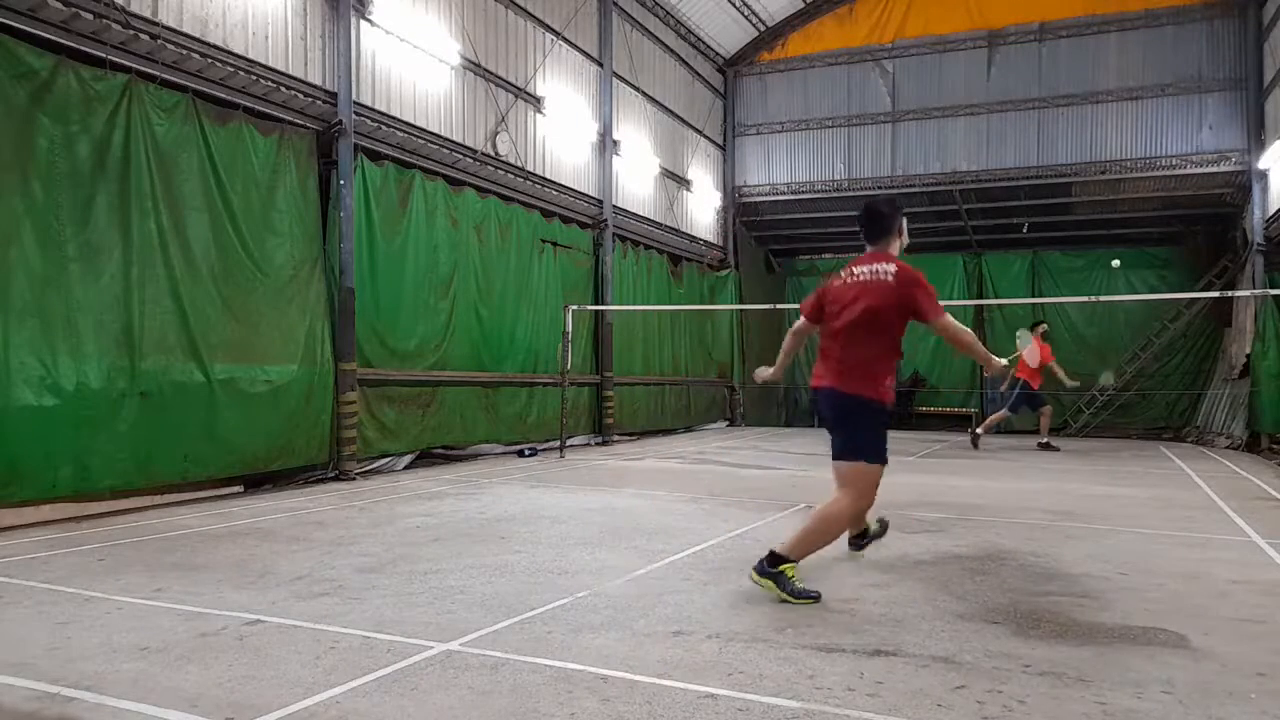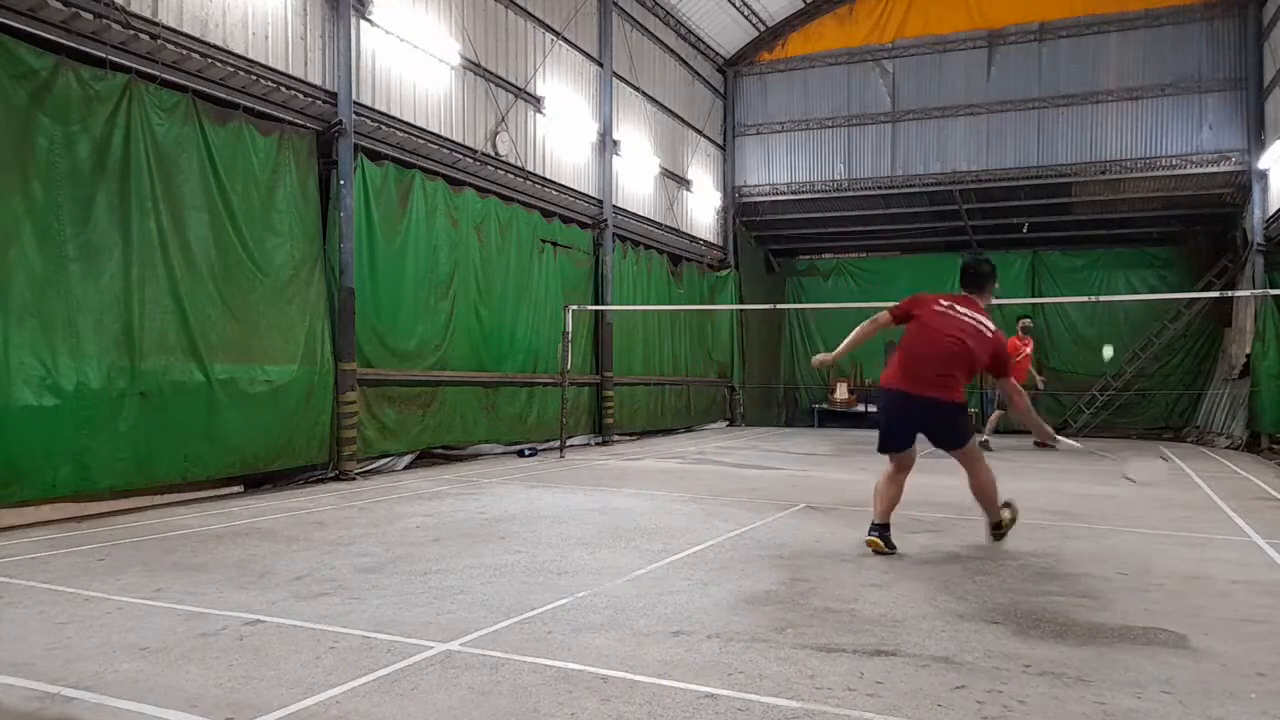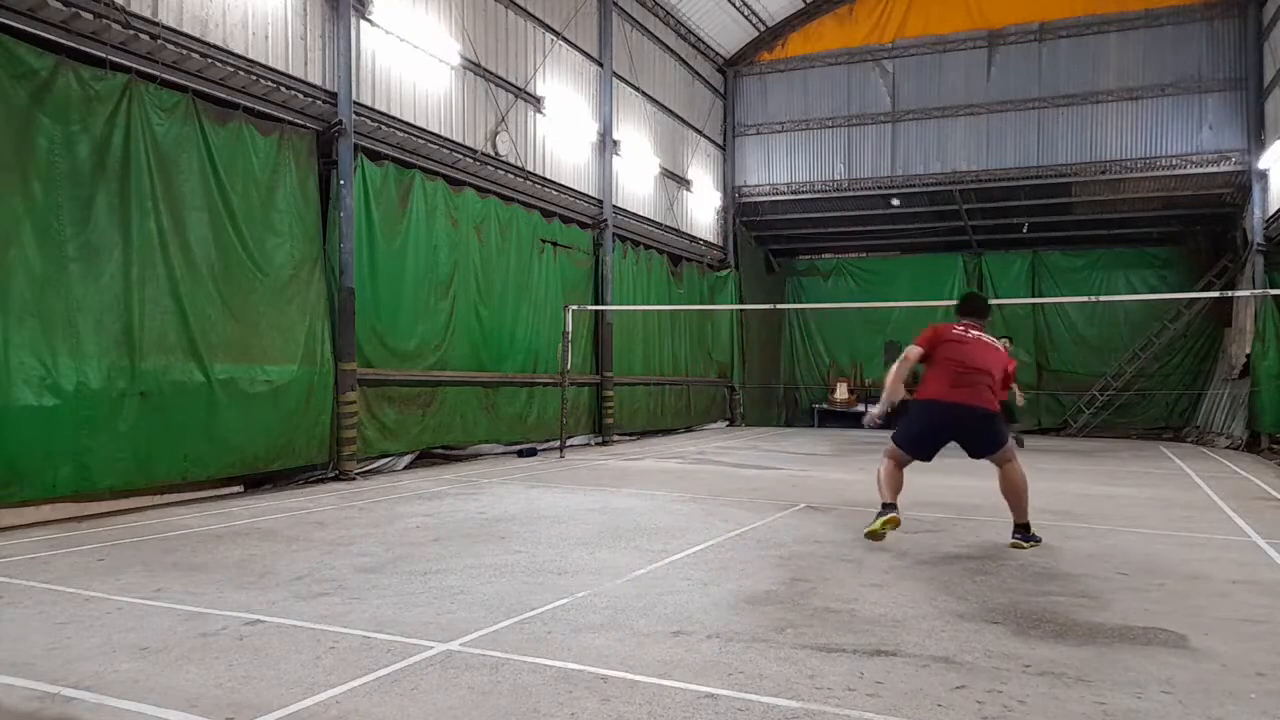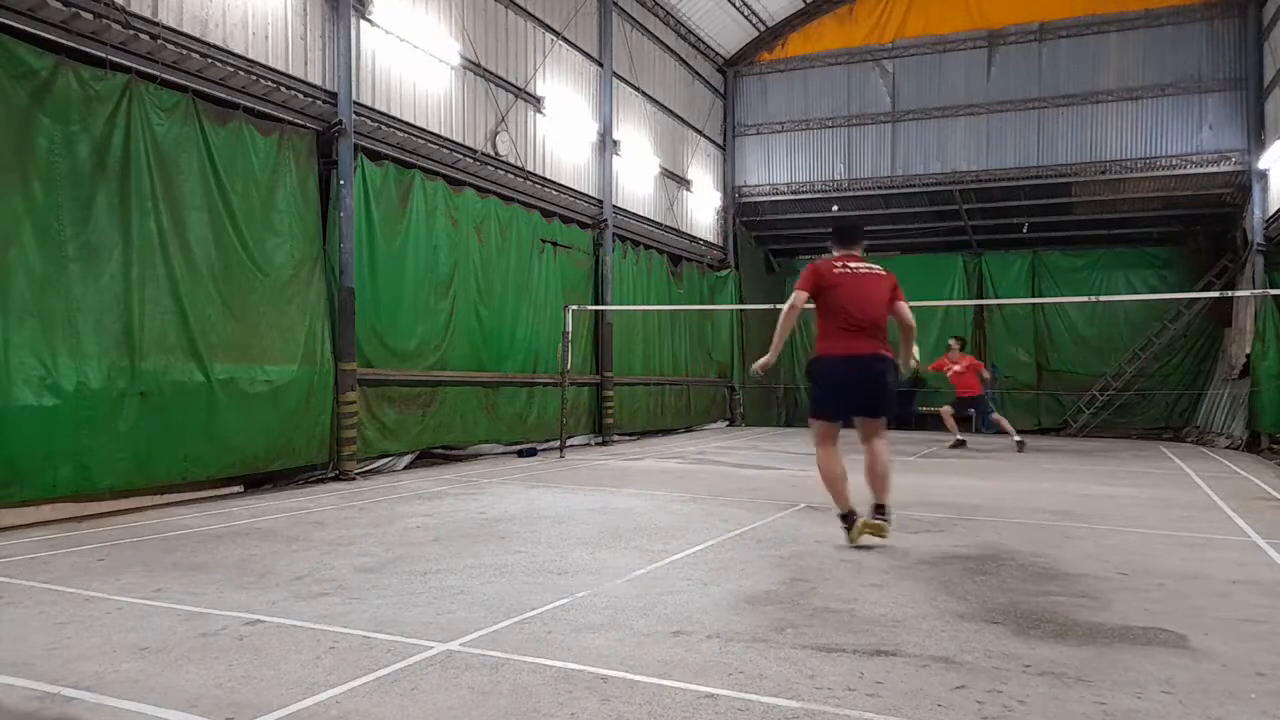
dt=0.4s
person 1, frame 1
left shoulder: (839, 278)
right shoulder: (905, 277)
left elbow: (799, 330)
right elbow: (951, 331)
left wrist: (777, 369)
right wrist: (990, 361)
left hip: (826, 390)
right hip: (862, 397)
right knee: (853, 499)
left ankle: (860, 532)
right ankle: (776, 563)
person 1, frame 2
left shoulder: (926, 302)
right shoulder: (992, 336)
left elbow: (875, 323)
right elbow: (1013, 391)
left wrist: (835, 356)
right wrist: (1038, 427)
left hip: (894, 394)
right hip: (942, 404)
left knee: (900, 466)
right knee: (974, 462)
left ankle: (879, 529)
right ankle: (997, 523)
person 1, frame 3
left shoulder: (939, 331)
right shoulder: (999, 350)
left elbow: (907, 359)
right elbow: (999, 392)
left wrist: (883, 404)
left hip: (931, 407)
right hip: (979, 411)
left knee: (892, 460)
right knee: (1008, 461)
left ankle: (887, 509)
right ankle: (1022, 531)
person 1, frame 4
left shoulder: (818, 269)
right shoulder: (884, 276)
left elbow: (794, 305)
right elbow: (908, 322)
left wrist: (772, 354)
right wrist: (906, 357)
left hip: (832, 362)
right hip: (875, 362)
left knee: (826, 444)
right knee: (874, 439)
left ankle: (848, 517)
right ankle: (880, 512)
